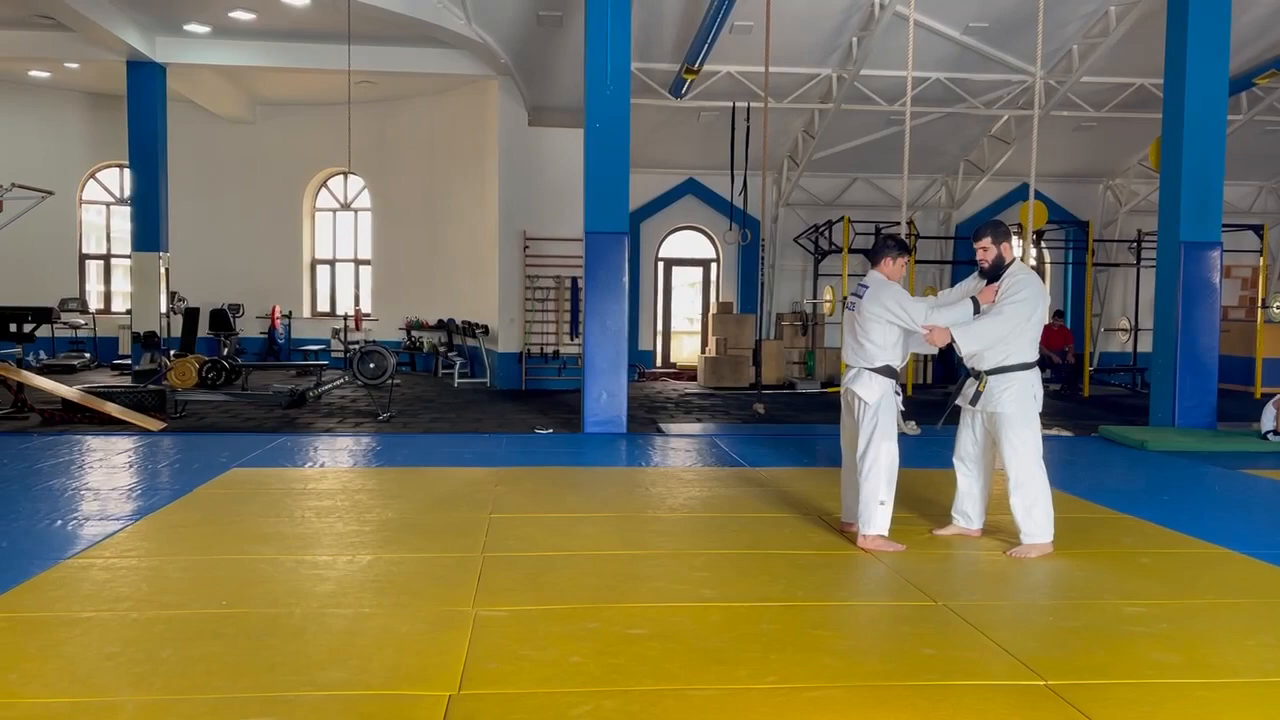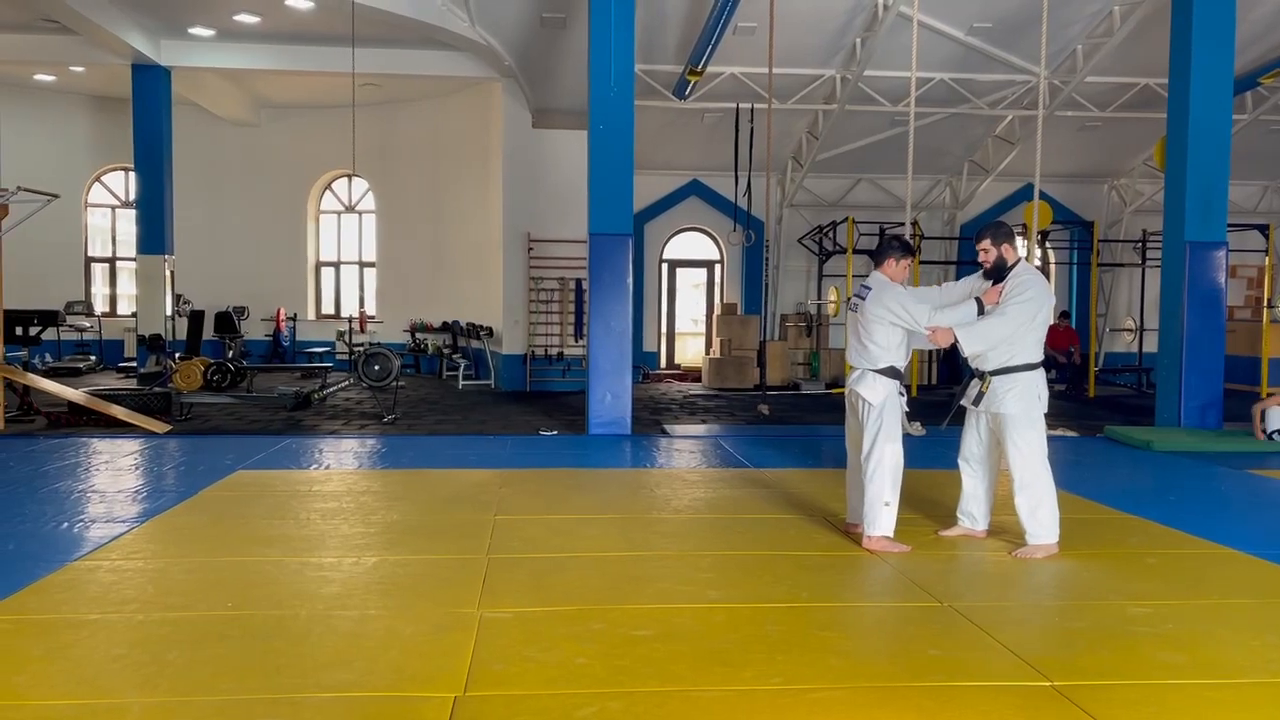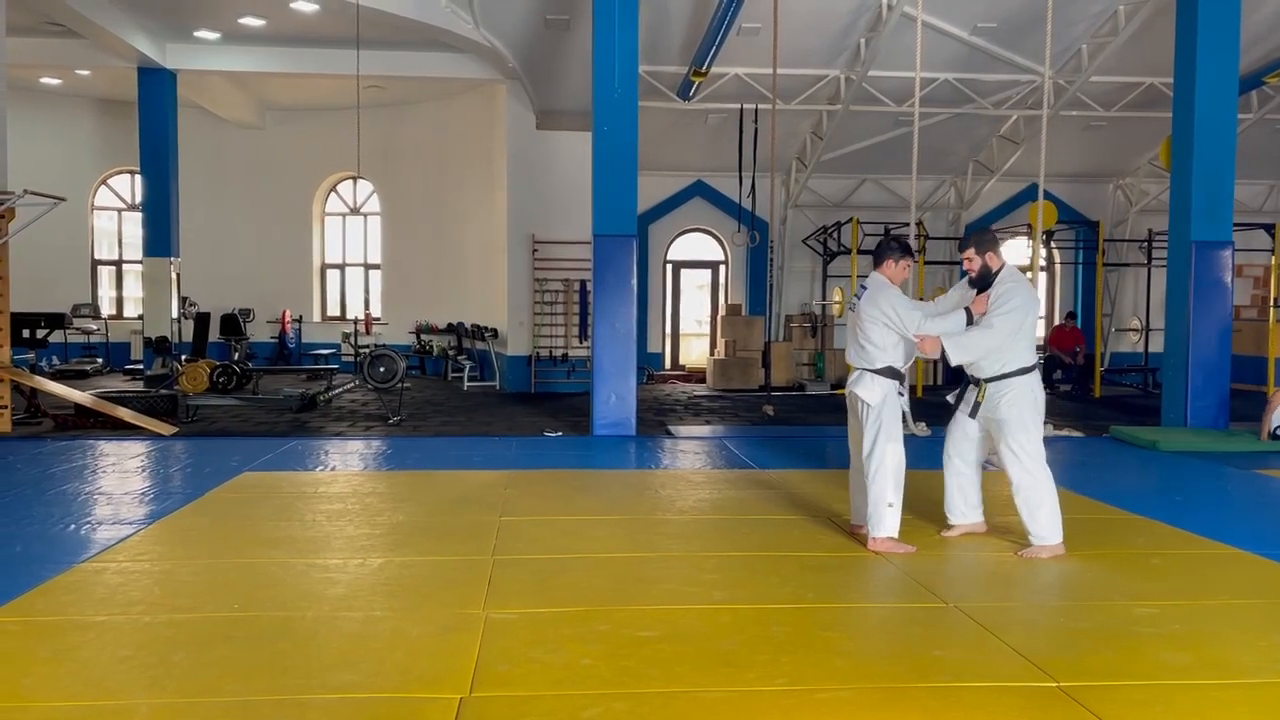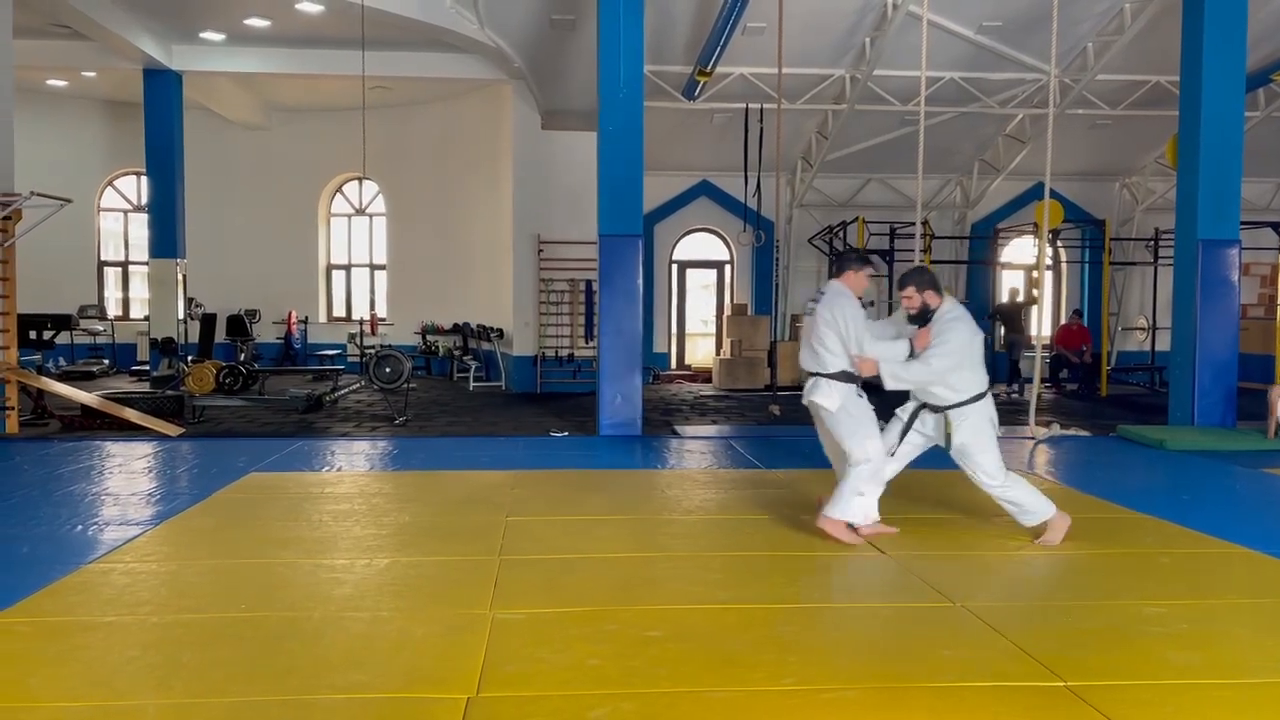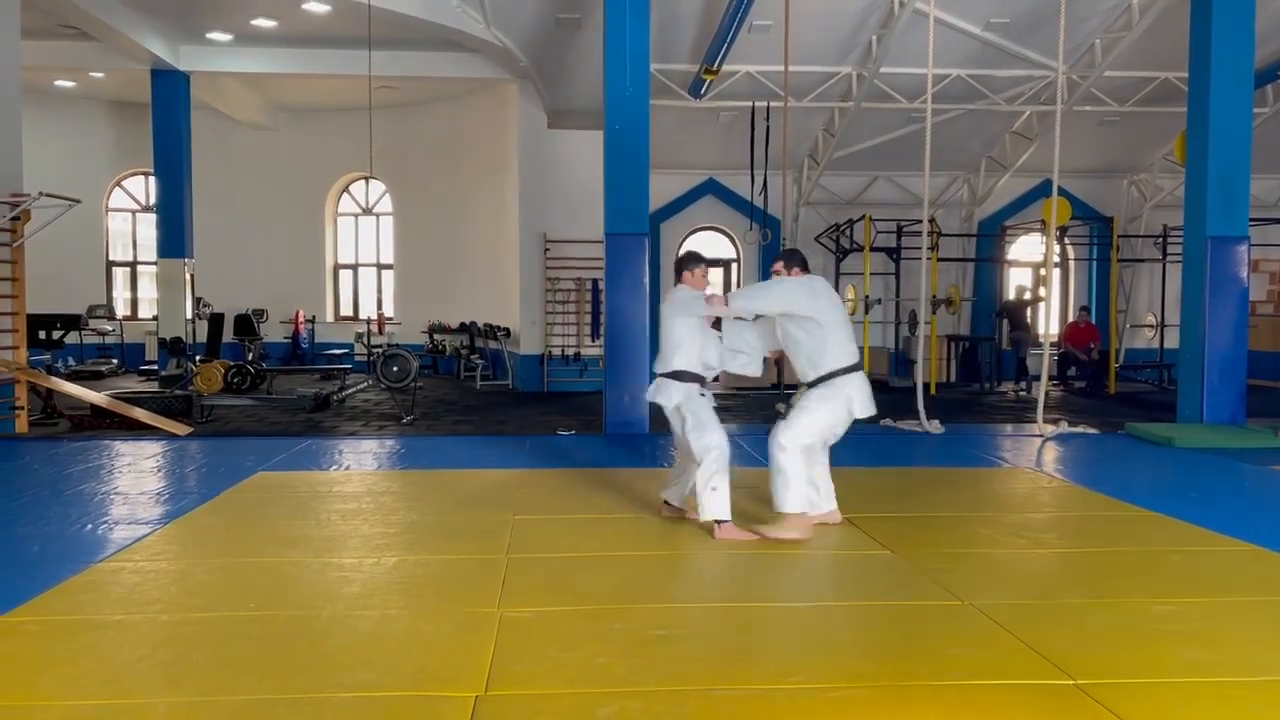
dt=0.5s
person 1, frame 1
left shoulder: (1026, 285)
right shoulder: (981, 280)
left elbow: (997, 326)
right elbow: (945, 302)
left wrist: (951, 335)
left hip: (1012, 387)
right hip: (979, 384)
left knee: (1021, 462)
right knee: (969, 456)
left ankle: (1039, 538)
right ankle: (968, 521)
person 1, frame 2
left shoulder: (1031, 284)
right shoulder: (987, 279)
left elbow: (1000, 326)
left wrist: (954, 334)
left hip: (1018, 387)
right hip: (985, 385)
left knee: (1026, 464)
right knee: (974, 457)
left ankle: (1045, 538)
right ankle: (973, 522)
person 1, frame 3
left shoulder: (1015, 290)
right shoulder: (971, 285)
left elbow: (989, 335)
right elbow: (939, 310)
left wrist: (942, 344)
left hip: (1012, 391)
right hip: (979, 389)
left knee: (1024, 466)
right knee: (959, 451)
left ankle: (1050, 539)
right ankle: (968, 517)
person 1, frame 4
left shoulder: (958, 328)
right shoulder: (921, 315)
left elbow: (927, 369)
left wrist: (879, 367)
left hip: (966, 414)
right hip: (927, 410)
left knee: (993, 478)
right knee: (886, 454)
left ankle: (1055, 518)
person 1, frame 5
left shoulder: (810, 288)
right shoulder: (805, 295)
left elbow: (771, 297)
right elbow: (768, 334)
left wrist: (729, 302)
left hip: (840, 389)
right hip: (830, 387)
left knee: (784, 441)
right knee: (809, 447)
left ankle: (796, 518)
right ankle: (826, 510)
person 2, frame 1
left shoulder: (861, 290)
right shoulder: (886, 292)
left elbow: (904, 327)
right elbow: (928, 317)
right wrist: (977, 301)
left hip: (857, 379)
right hip: (875, 384)
left knee: (857, 454)
right knee: (880, 456)
left ankle: (852, 518)
right ankle: (870, 532)
person 2, frame 2
left shoulder: (864, 291)
right shoulder: (889, 294)
left elbow: (913, 324)
right elbow: (932, 318)
right wrist: (981, 302)
left hip: (862, 380)
right hip: (880, 385)
left knee: (863, 455)
right knee: (885, 457)
left ankle: (857, 519)
right ankle: (876, 533)
person 2, frame 3
left shoulder: (868, 291)
right shoulder: (885, 295)
left elbow: (918, 311)
right elbow: (922, 327)
left wrist: (960, 305)
right wrist: (970, 312)
left hip: (864, 381)
right hip: (879, 386)
left knee: (865, 456)
right knee: (887, 458)
left ankle: (862, 520)
right ankle: (880, 534)
person 2, frame 4
left shoulder: (825, 299)
right shoulder: (844, 302)
left elbow: (863, 334)
right elbow: (865, 348)
right wrist: (911, 344)
left hip: (822, 387)
right hip: (837, 390)
left knee: (847, 455)
right knee: (870, 455)
left ankle: (865, 518)
right ankle: (834, 516)
person 2, frame 5
left shoulder: (696, 310)
right shoulder: (680, 300)
left elbow: (713, 351)
left hip: (690, 389)
right hip: (680, 390)
left knee: (694, 452)
right knee: (714, 447)
left ankle: (672, 501)
right ankle: (722, 523)
